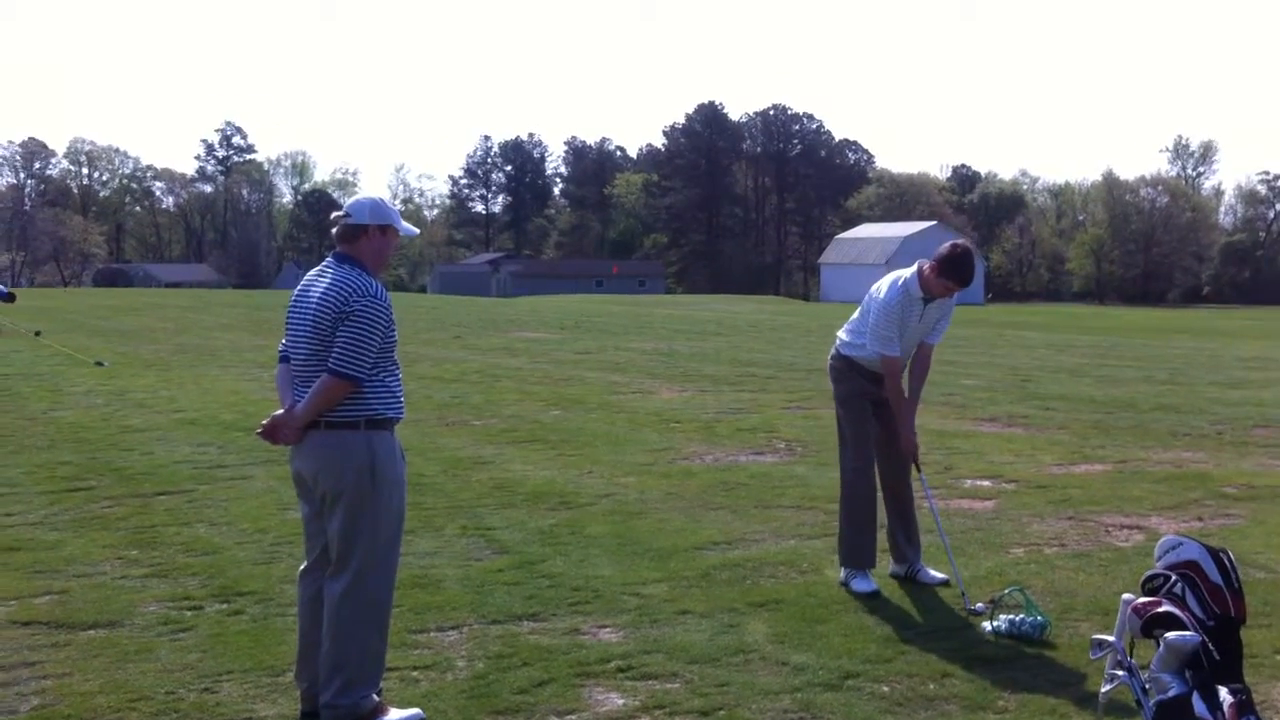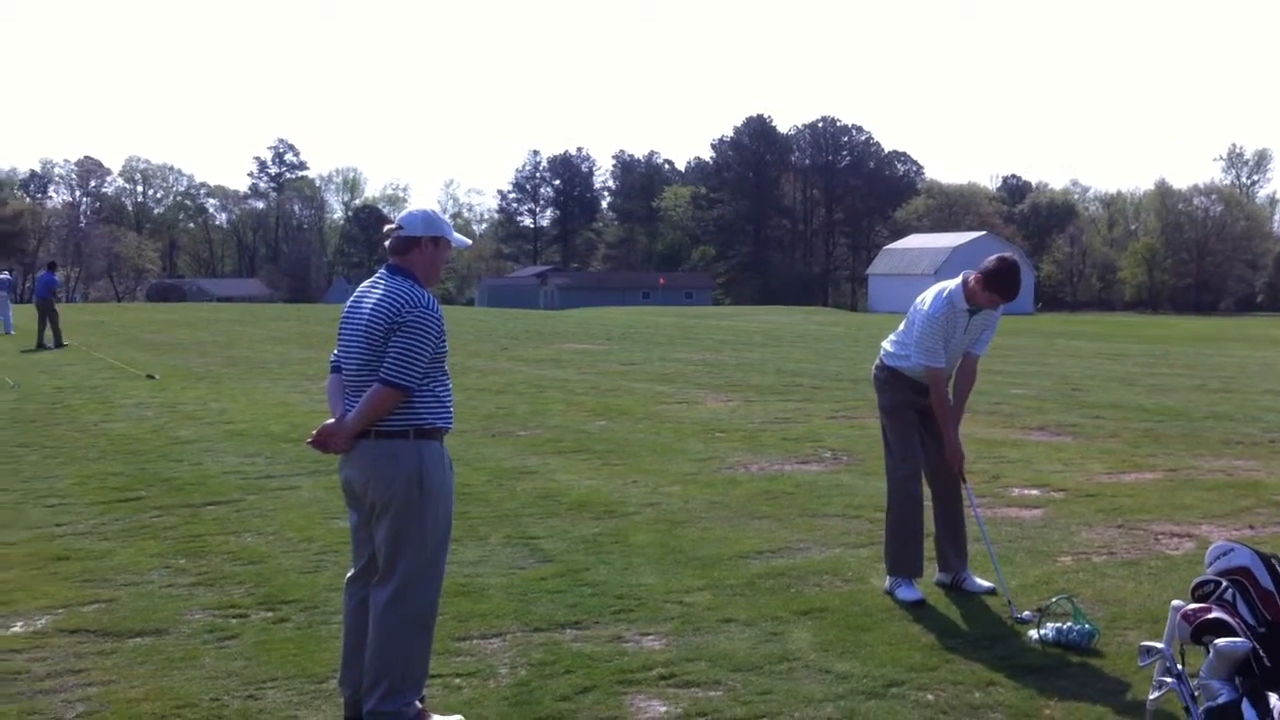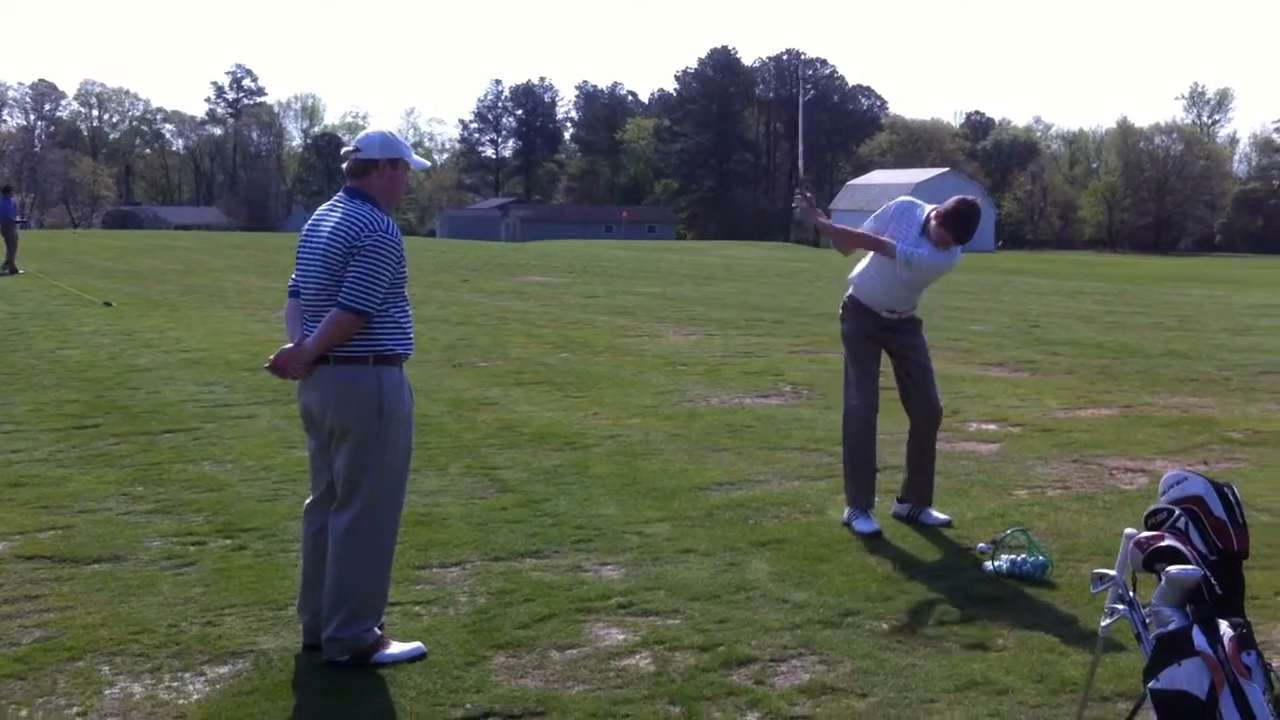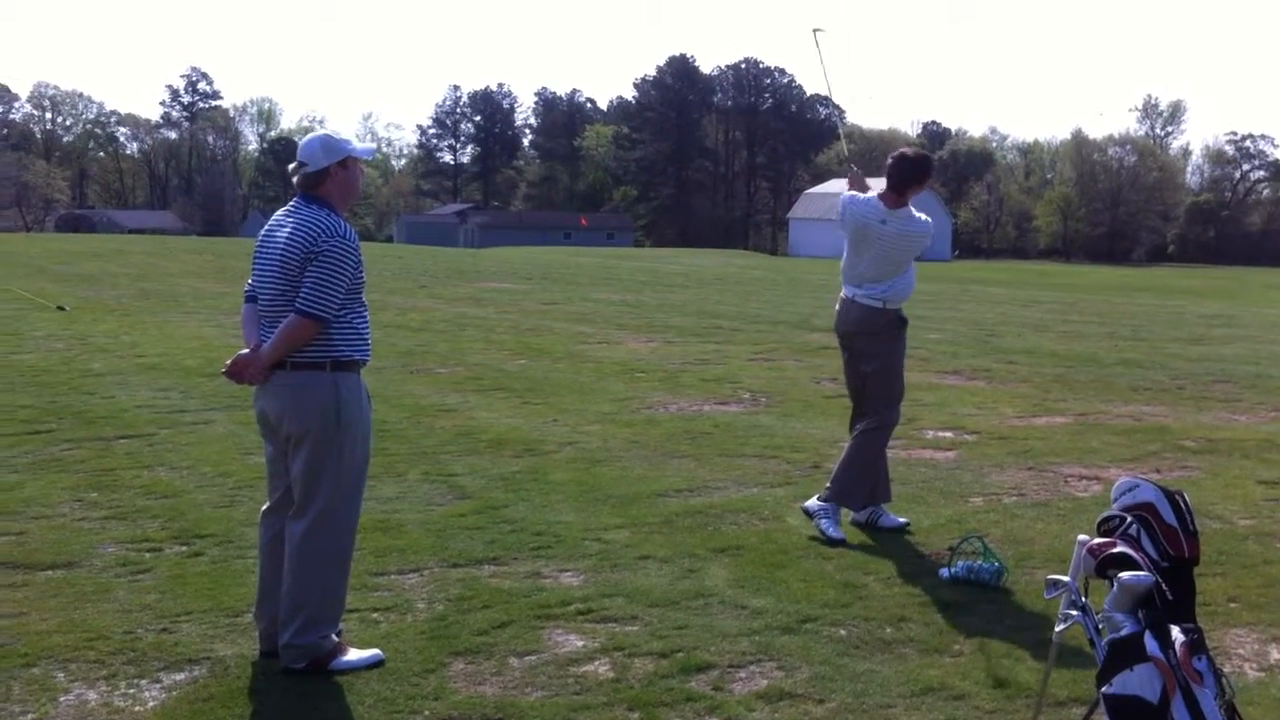
dt=1s
person 1, frame 1
left shoulder: (308, 285)
right shoulder: (368, 294)
left elbow: (287, 361)
right elbow: (343, 378)
left wrist: (290, 415)
right wrist: (295, 421)
left hip: (313, 447)
right hip: (360, 447)
left knee: (320, 569)
right knee: (360, 577)
person 1, frame 2
left shoulder: (362, 295)
right shoulder: (419, 305)
left elbow: (339, 370)
right elbow: (393, 386)
left wrist: (340, 424)
right wrist: (347, 430)
left hip: (363, 456)
right hip: (409, 456)
left knee: (367, 577)
right knee: (407, 585)
person 1, frame 3
left shoulder: (320, 219)
right shoulder: (379, 229)
left elbow: (298, 296)
right elbow: (352, 312)
left wrist: (299, 350)
right wrist: (303, 356)
left hip: (321, 382)
right hip: (368, 383)
left knee: (326, 504)
right knee: (366, 511)
left ankle: (319, 623)
right ankle: (351, 638)
person 1, frame 4
left shoulder: (277, 224)
right shoulder: (335, 234)
left elbow: (254, 300)
right elbow: (309, 317)
left wrist: (255, 355)
right wrist: (261, 361)
left hip: (278, 387)
right hip: (325, 388)
left knee: (283, 510)
right knee: (323, 517)
left ankle: (276, 629)
right ankle: (308, 644)
person 2, frame 1
left shoulder: (945, 298)
right shoulder: (890, 296)
left elbow: (922, 357)
right elbow: (892, 370)
left wrist: (910, 420)
right wrist: (904, 428)
left hip: (886, 374)
right hip: (852, 369)
left knee: (898, 467)
right knee: (859, 466)
left ankle: (906, 559)
right ankle: (854, 566)
person 2, frame 2
left shoulder: (990, 310)
right shoulder: (935, 308)
left elbow: (967, 368)
right elbow: (937, 382)
left wrist: (953, 430)
right wrist: (950, 440)
left hip: (932, 384)
right hip: (897, 380)
left knee: (947, 474)
right knee: (906, 475)
left ankle: (952, 568)
right ankle: (900, 575)
person 2, frame 3
left shoulder: (947, 256)
right shoulder: (903, 208)
left elbow: (875, 245)
right elbow: (851, 246)
left wrist: (819, 221)
right wrist: (818, 219)
left hip: (903, 323)
right hip: (862, 314)
left knee: (928, 410)
right knee: (861, 410)
left ankle: (912, 501)
right ankle: (857, 506)
person 2, frame 4
left shoulder: (851, 205)
right shoulder: (921, 229)
left wrist: (861, 190)
left hip: (848, 311)
right hip: (882, 320)
left knee: (867, 411)
right knee: (881, 416)
left ankle: (867, 503)
right ankle: (828, 501)
